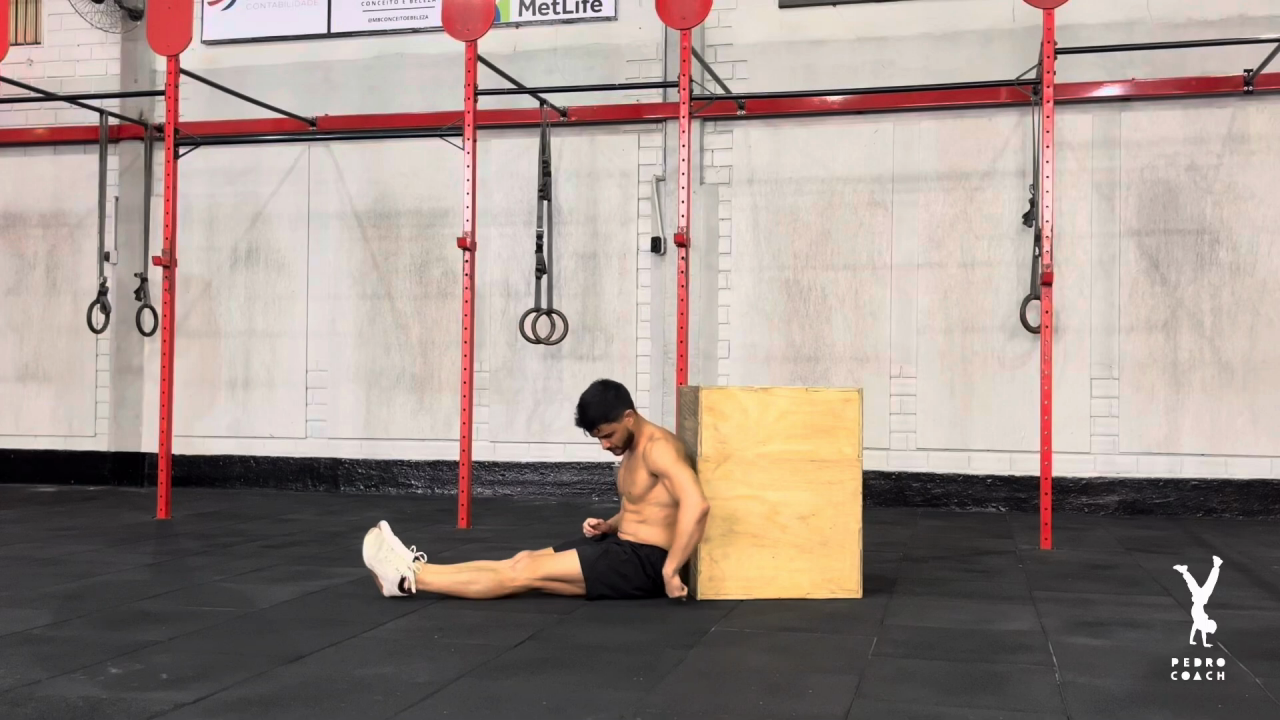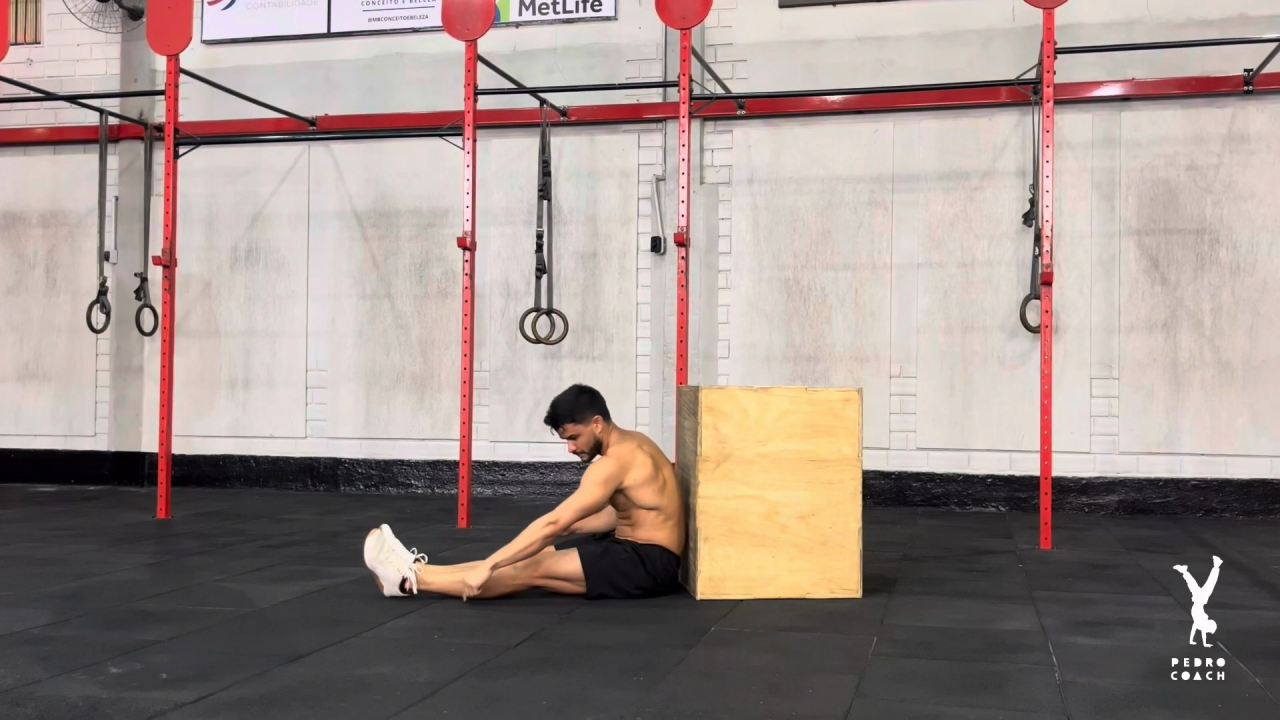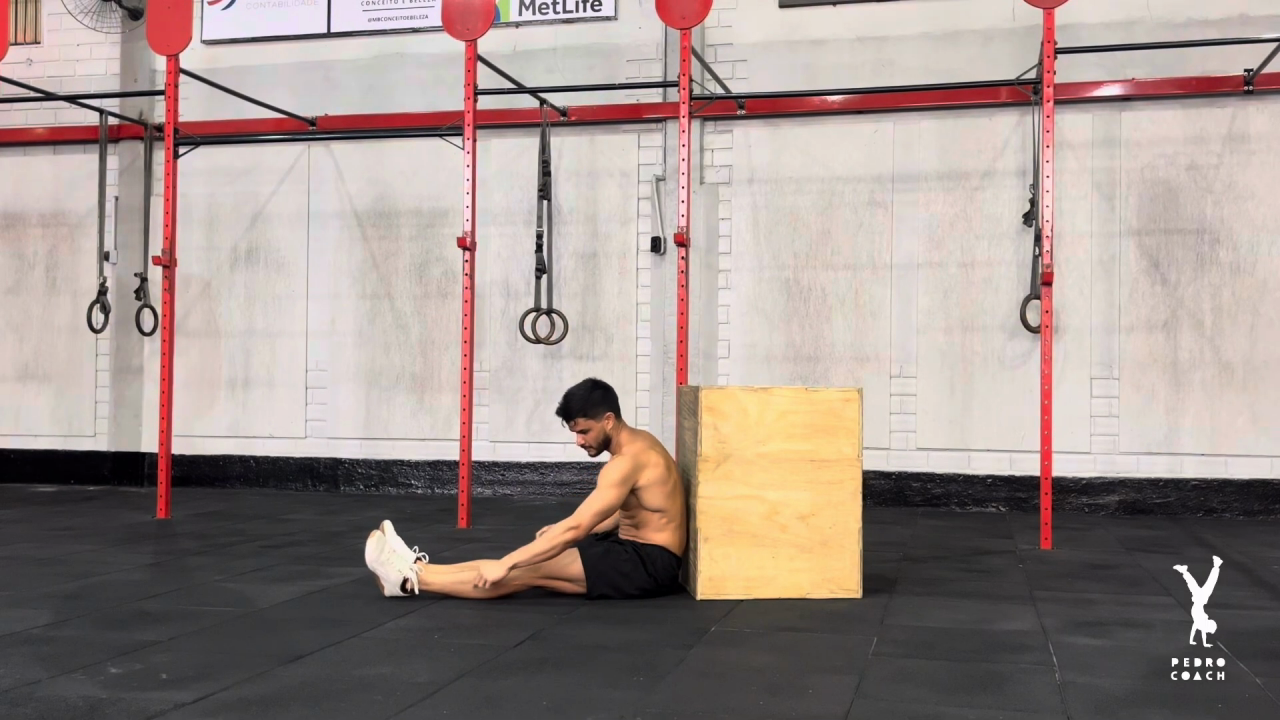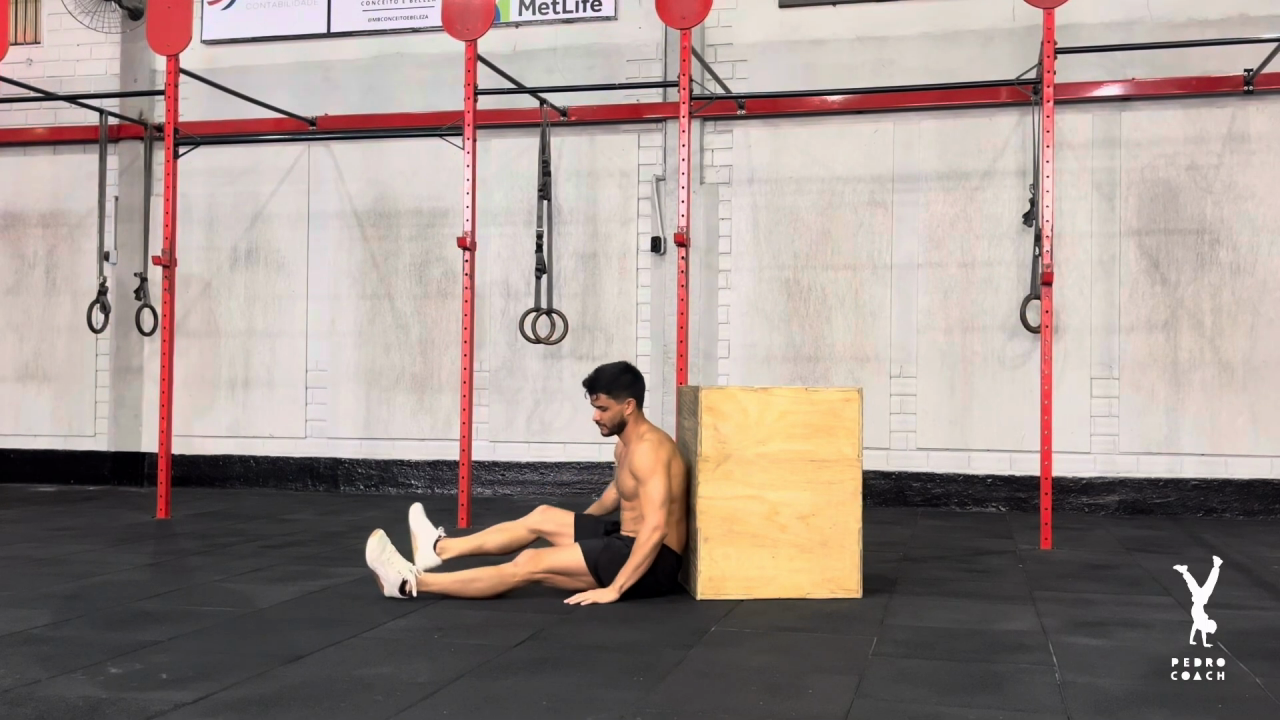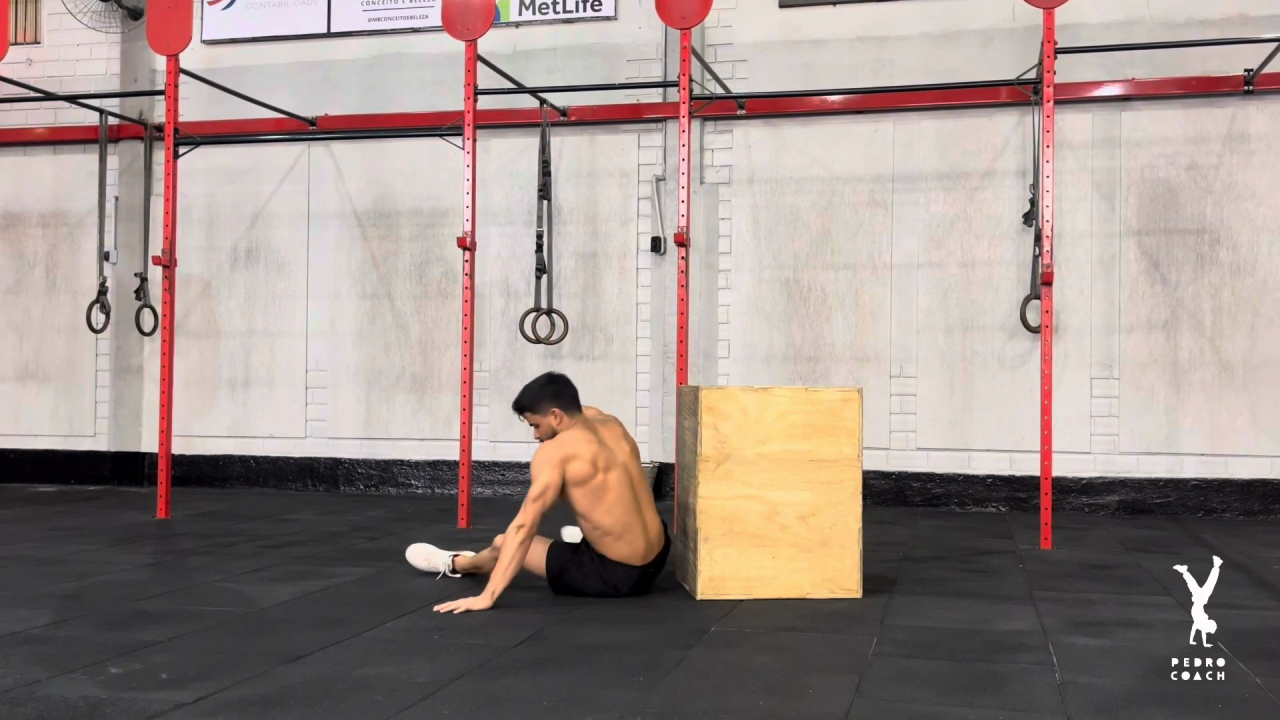
dt=1s
person 1, frame 1
left shoulder: (658, 447)
right shoulder: (632, 447)
left elbow: (696, 505)
left wrist: (670, 570)
right wrist: (608, 525)
left hip: (646, 563)
right hip: (626, 547)
left knee: (528, 572)
right knee: (524, 559)
left ankle: (409, 577)
right ankle: (416, 569)
person 1, frame 2
left shoulder: (615, 461)
right shoulder: (629, 444)
left elbow: (553, 523)
left wrist: (488, 565)
right wrist: (567, 528)
left hip: (648, 563)
right hip: (634, 549)
left knee: (530, 570)
right knee: (527, 558)
left ankle: (410, 578)
right ankle: (417, 569)
person 1, frame 3
left shoulder: (629, 460)
right shoulder: (634, 444)
left elbow: (575, 529)
left wrist: (506, 564)
right wrist: (562, 530)
left hip: (650, 564)
right hip: (632, 549)
left knee: (530, 570)
right knee: (526, 559)
left ankle: (410, 580)
right ankle: (417, 567)
person 1, frame 4
left shoulder: (648, 449)
right shoulder: (627, 445)
left elbow: (656, 528)
left wrist: (614, 589)
right wrist: (569, 524)
left hip: (651, 565)
left knee: (530, 565)
right knee: (541, 517)
left ankle: (410, 582)
right ankle: (438, 547)
person 1, frame 5
left shoulder: (554, 451)
right shoulder: (612, 425)
left elbow: (522, 528)
left wrist: (488, 596)
left hip: (619, 577)
right hip: (657, 557)
left knee: (503, 544)
left ankle: (455, 564)
